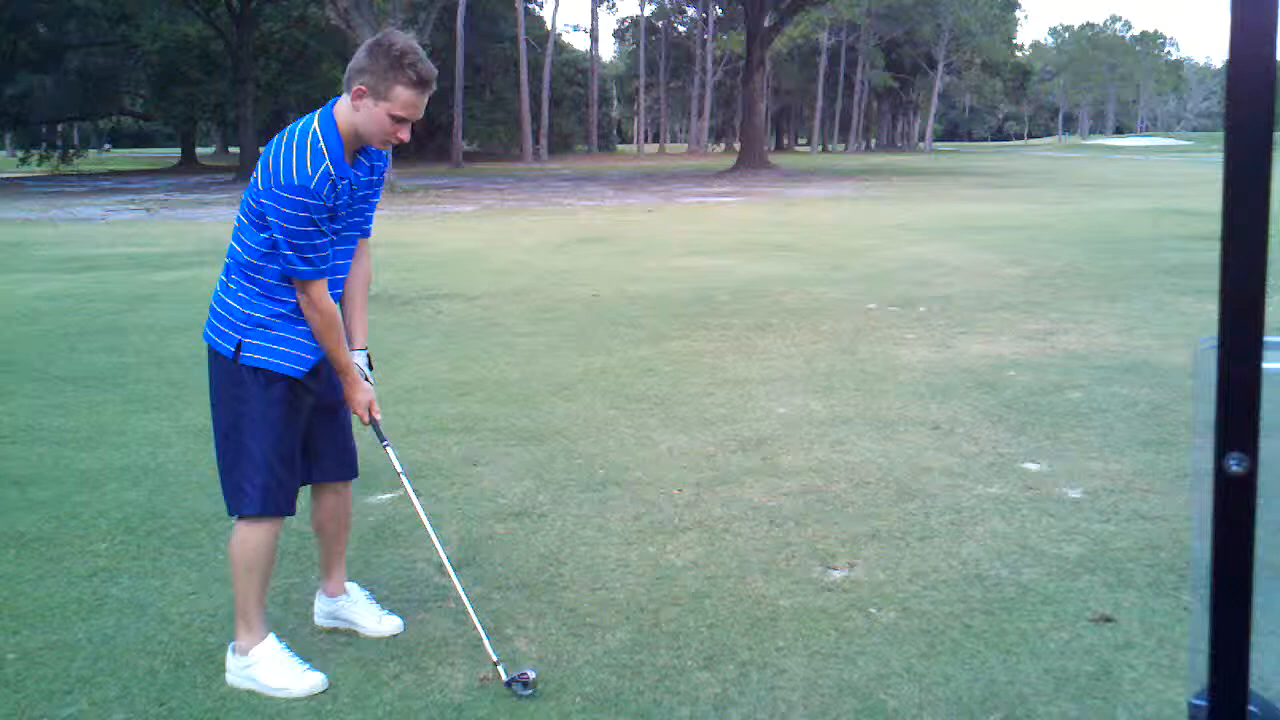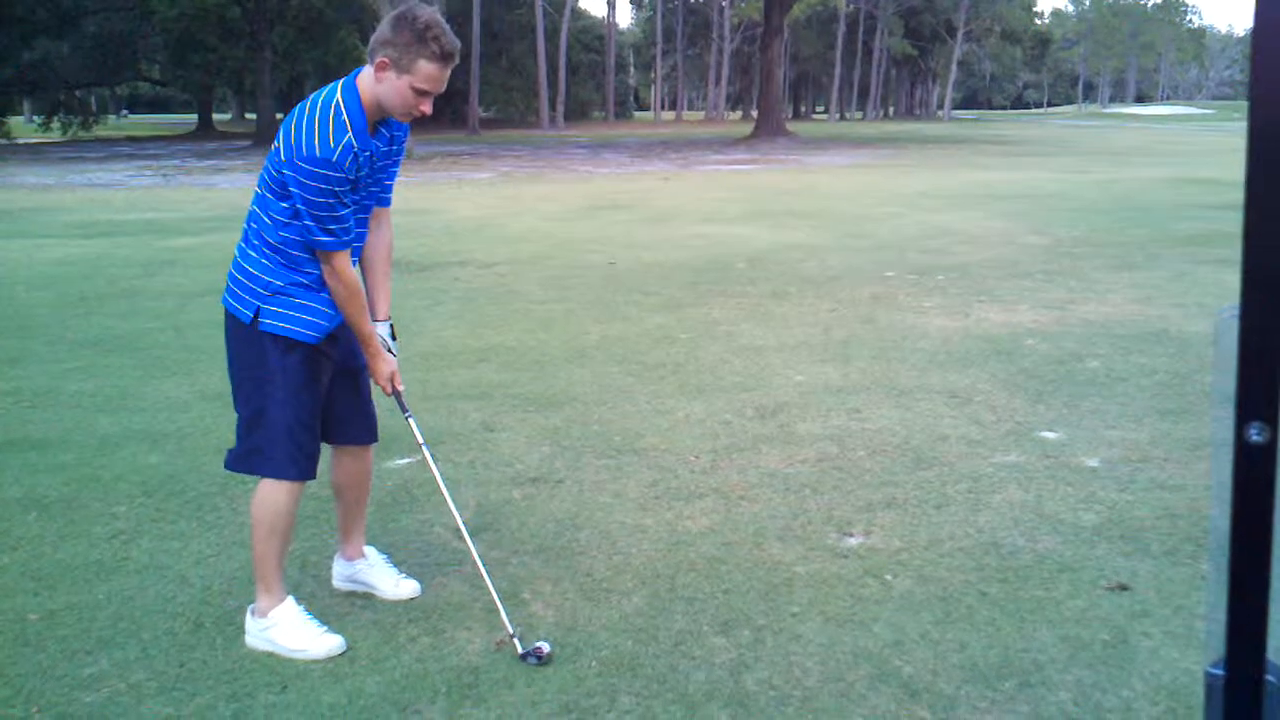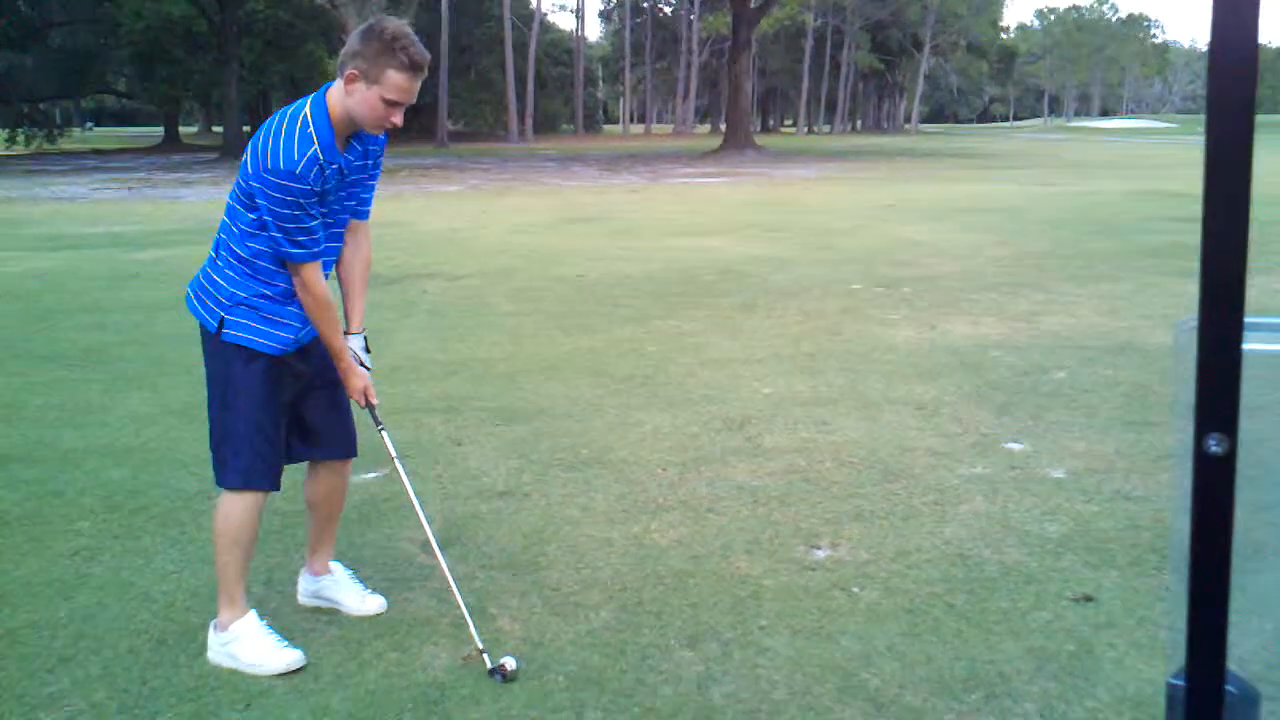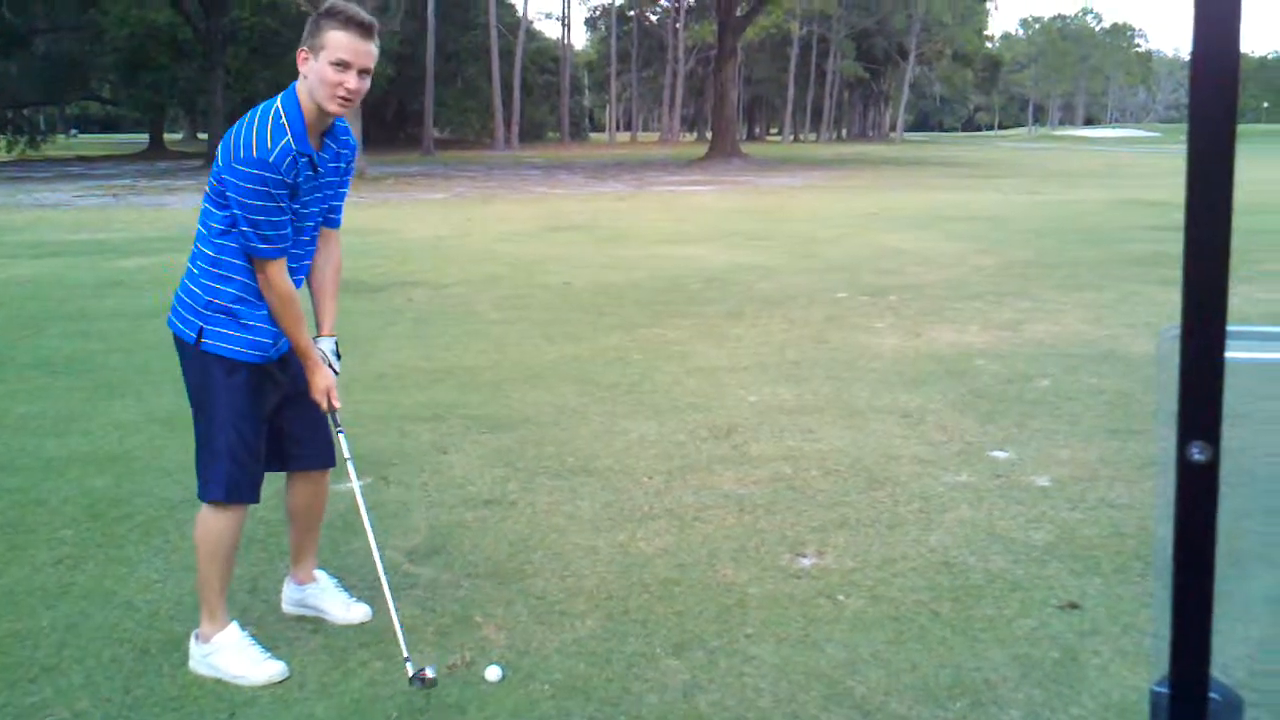
dt=0.5s
person 1, frame 1
left shoulder: (371, 153)
right shoulder: (299, 168)
right elbow: (313, 294)
left wrist: (360, 353)
right wrist: (350, 378)
left hip: (314, 343)
right hip: (259, 346)
left knee: (334, 473)
right knee: (265, 498)
left ankle: (335, 594)
right ankle: (249, 648)
person 1, frame 2
left shoulder: (391, 123)
right shoulder: (322, 141)
right elbow: (336, 264)
left wrist: (382, 322)
right wrist: (373, 350)
left hip: (332, 309)
right hip: (276, 311)
left knee: (355, 436)
right knee: (286, 461)
left ankle: (353, 557)
right ankle: (268, 609)
person 1, frame 3
left shoulder: (365, 138)
right shoulder: (290, 153)
left elbow: (355, 236)
right elbow: (307, 276)
left wrist: (356, 335)
right wrist: (346, 364)
left hip: (303, 322)
right hip: (246, 322)
left knee: (334, 448)
right knee: (251, 472)
left ankle: (319, 572)
right ankle: (230, 623)
person 1, frame 4
left shoulder: (340, 142)
right shoulder: (261, 148)
right elbow: (271, 273)
left wrist: (328, 339)
right wrist: (312, 361)
left hip: (282, 334)
right hip: (225, 334)
left knee: (313, 460)
right knee: (229, 485)
left ankle: (303, 582)
right ankle: (212, 634)
